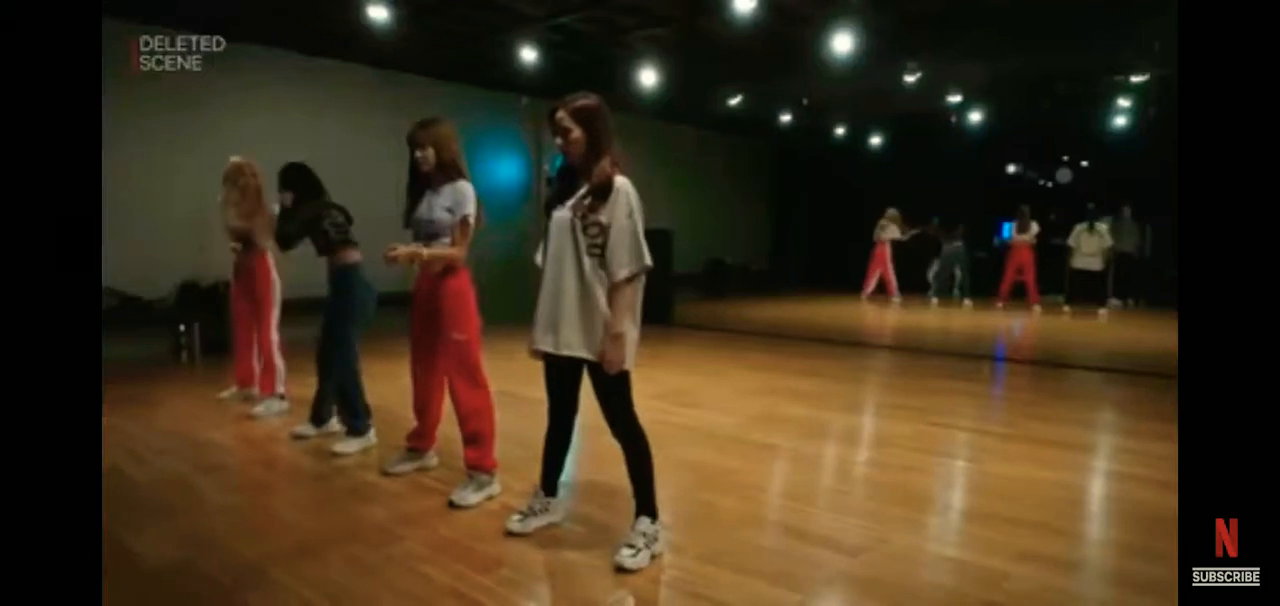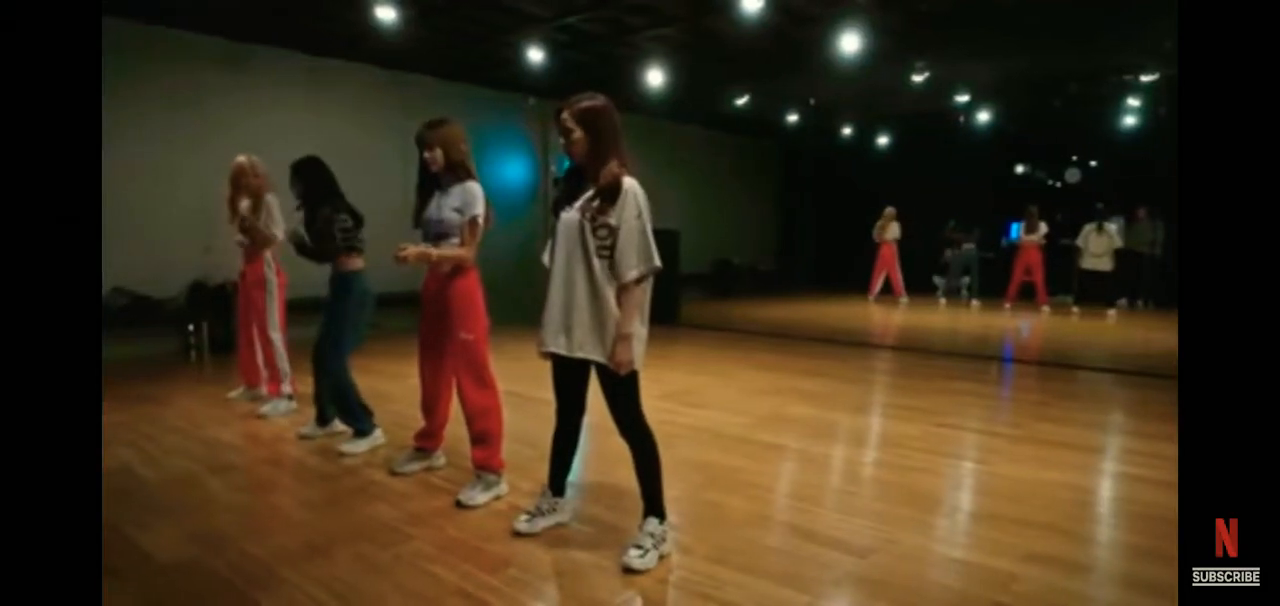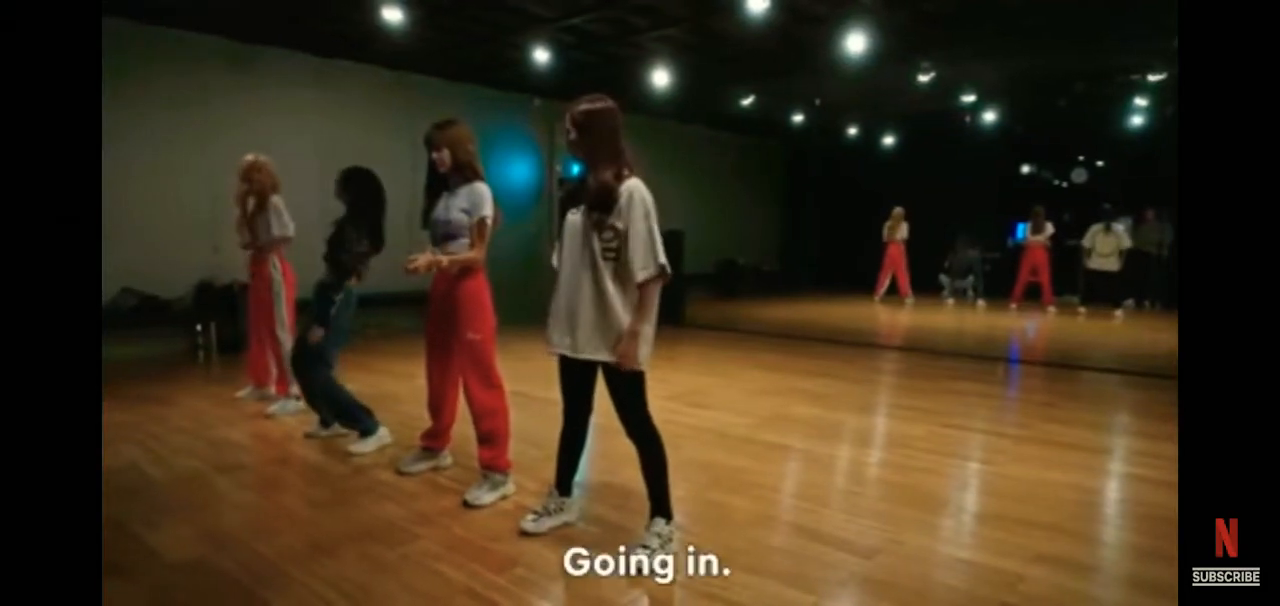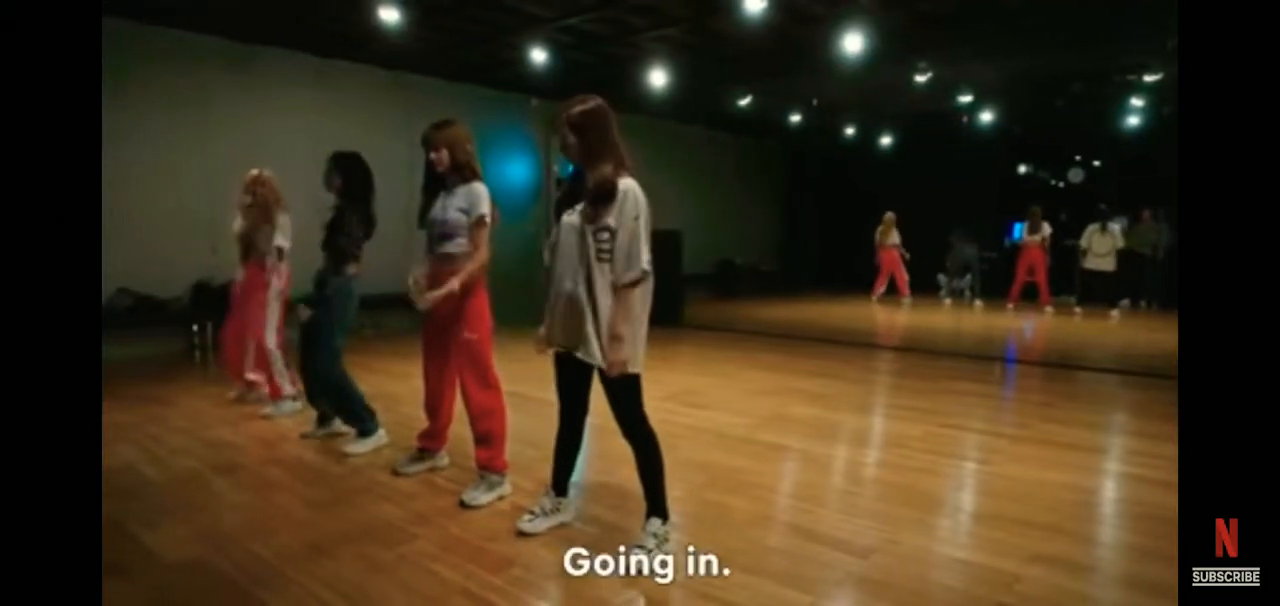
dt=0.5s
person 1, frame 1
left shoulder: (617, 190)
right shoulder: (565, 191)
left elbow: (627, 272)
right elbow: (551, 265)
left wrist: (616, 334)
right wrist: (541, 325)
left hip: (599, 333)
right hip: (561, 330)
left knee: (621, 422)
right knee: (559, 415)
left ankle: (648, 523)
right ankle: (548, 499)
person 1, frame 2
left shoulder: (625, 190)
right shoulder: (573, 191)
left elbow: (635, 273)
right elbow: (558, 265)
left wrist: (625, 335)
right wrist: (547, 324)
left hip: (608, 333)
right hip: (568, 330)
left knee: (629, 423)
right knee: (567, 416)
left ankle: (655, 523)
right ankle: (555, 499)
person 1, frame 3
left shoulder: (631, 192)
right shoulder: (581, 191)
left elbow: (649, 272)
right elbow: (566, 264)
left wrist: (634, 333)
right wrist: (557, 320)
left hip: (615, 334)
right hip: (575, 330)
left knee: (636, 422)
right knee: (574, 415)
left ankle: (662, 522)
right ankle: (562, 498)
person 1, frame 4
left shoulder: (625, 192)
right shoulder: (575, 193)
left elbow: (631, 274)
right elbow: (560, 267)
left wrist: (619, 336)
right wrist: (548, 321)
left hip: (607, 335)
right hip: (570, 330)
left knee: (632, 423)
right knee: (570, 416)
left ankle: (658, 523)
right ankle: (558, 499)
person 2, frame 1
left shoulder: (460, 190)
right shoulder: (423, 192)
left elbow: (458, 253)
right elbow: (422, 243)
left wrist: (417, 253)
right wrist: (406, 254)
left hip: (452, 287)
right hip: (425, 286)
left knee: (465, 379)
right knee: (425, 373)
left ankle: (483, 471)
right ankle: (421, 447)
person 2, frame 2
left shoulder: (470, 190)
right shoulder: (433, 191)
left elbow: (468, 253)
right elbow: (431, 244)
left wrist: (426, 254)
right wrist: (416, 254)
left hip: (461, 287)
right hip: (433, 286)
left knee: (473, 378)
right knee: (433, 373)
left ankle: (491, 471)
right ankle: (429, 447)
person 2, frame 3
left shoulder: (477, 191)
right shoulder: (441, 192)
left elbow: (477, 255)
right elbow: (440, 246)
left wrist: (436, 260)
right wrist: (426, 260)
left hip: (468, 289)
right hip: (441, 288)
left knee: (480, 379)
right knee: (439, 374)
left ankle: (497, 470)
right ankle: (435, 446)
person 2, frame 4
left shoulder: (475, 192)
right shoulder: (437, 193)
left elbow: (481, 256)
right elbow: (434, 250)
left wrist: (447, 289)
right wrist: (421, 273)
left hip: (465, 289)
right hip: (438, 289)
left knee: (478, 381)
right knee: (436, 375)
left ankle: (494, 472)
right ankle: (432, 447)
person 3, frame 1
left shoulder: (313, 208)
right shoulder: (319, 208)
left elbow: (285, 241)
right elbow: (292, 237)
left wrist: (285, 209)
right wrist: (289, 210)
left hip: (351, 283)
right hip: (344, 282)
left knee: (342, 357)
right knee: (328, 354)
left ankle: (361, 430)
right ankle: (323, 419)
person 3, frame 2
left shoulder: (323, 211)
right shoulder: (332, 207)
left elbow: (322, 254)
left wrist: (297, 241)
left hip: (350, 287)
right hip: (345, 286)
left knee: (332, 362)
right knee: (323, 356)
left ankle: (367, 430)
right ankle: (327, 419)
person 3, frame 3
left shoulder: (353, 226)
right shoulder: (360, 223)
left elbow: (343, 276)
left wrist: (320, 321)
left hip: (334, 301)
right hip: (334, 298)
left knee: (315, 371)
right knee: (303, 363)
left ankle: (372, 429)
right ankle: (331, 420)
person 3, frame 4
left shoulder: (350, 214)
right shoulder: (348, 211)
left elbow: (340, 262)
left wrist: (313, 302)
left hip: (337, 291)
right hip: (331, 289)
left knee: (326, 364)
right knee: (311, 359)
left ankle: (370, 430)
right ankle: (329, 418)
person 4, frame 1
left shoulder: (263, 206)
right shoulder: (229, 205)
left elbow: (271, 236)
right elbow: (232, 235)
right wrist: (234, 244)
left hip: (263, 269)
right hip: (241, 269)
left knee: (266, 332)
right knee: (242, 330)
left ankle: (276, 395)
right ankle: (246, 384)
person 4, frame 2
left shoulder: (267, 201)
right shoulder: (243, 202)
left elbow: (273, 238)
right elbow: (242, 236)
left wrist: (250, 221)
right wrist: (240, 222)
left hip: (266, 270)
right hip: (248, 267)
left knee: (270, 332)
right knee: (247, 329)
left ankle: (284, 394)
right ankle: (254, 384)
person 4, frame 3
left shoulder: (273, 201)
right shoulder: (252, 203)
left elbow: (287, 236)
right elbow: (246, 235)
left wrist: (258, 246)
right wrist: (249, 245)
left hip: (274, 270)
right hip: (258, 269)
left knee: (279, 332)
right knee: (258, 329)
left ankle: (291, 395)
right ankle: (263, 383)
person 4, frame 4
left shoulder: (277, 216)
right shoulder: (245, 216)
left elbow: (282, 253)
right elbow: (243, 250)
left wrist: (281, 283)
left hip: (267, 280)
right hip: (246, 279)
left knee: (264, 340)
right knee: (234, 336)
left ankle: (287, 397)
right ankle: (254, 384)
